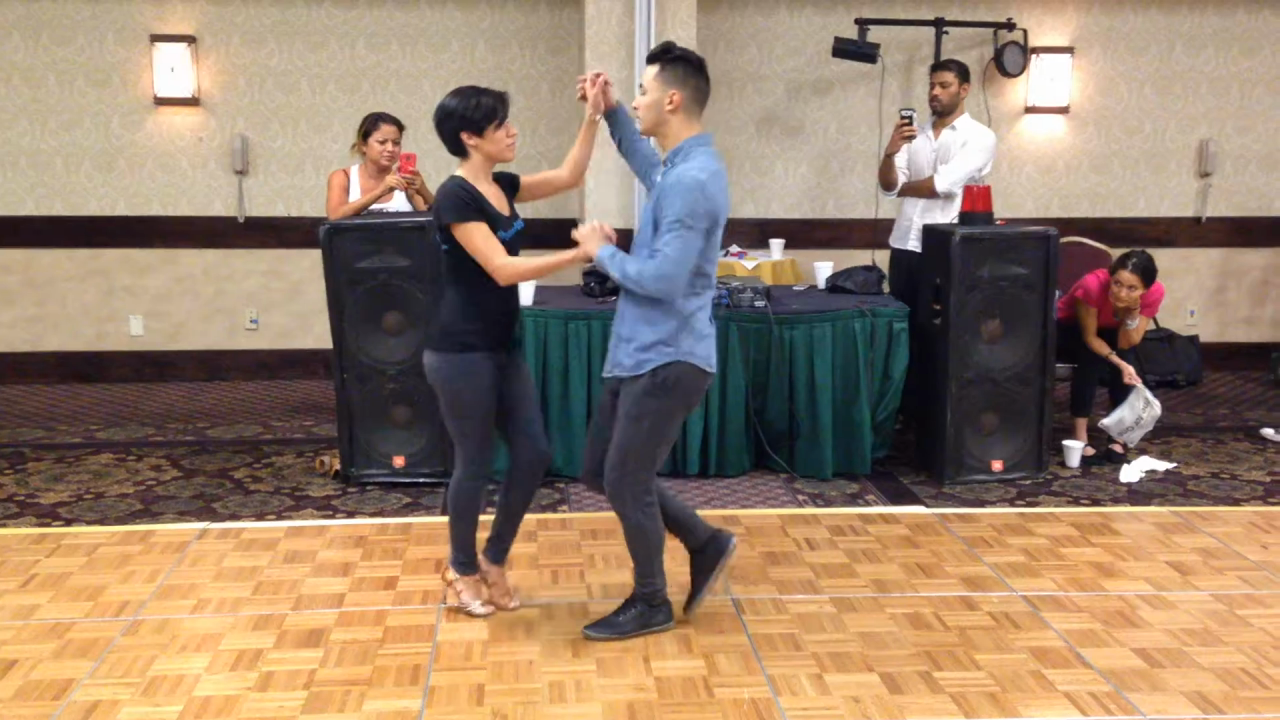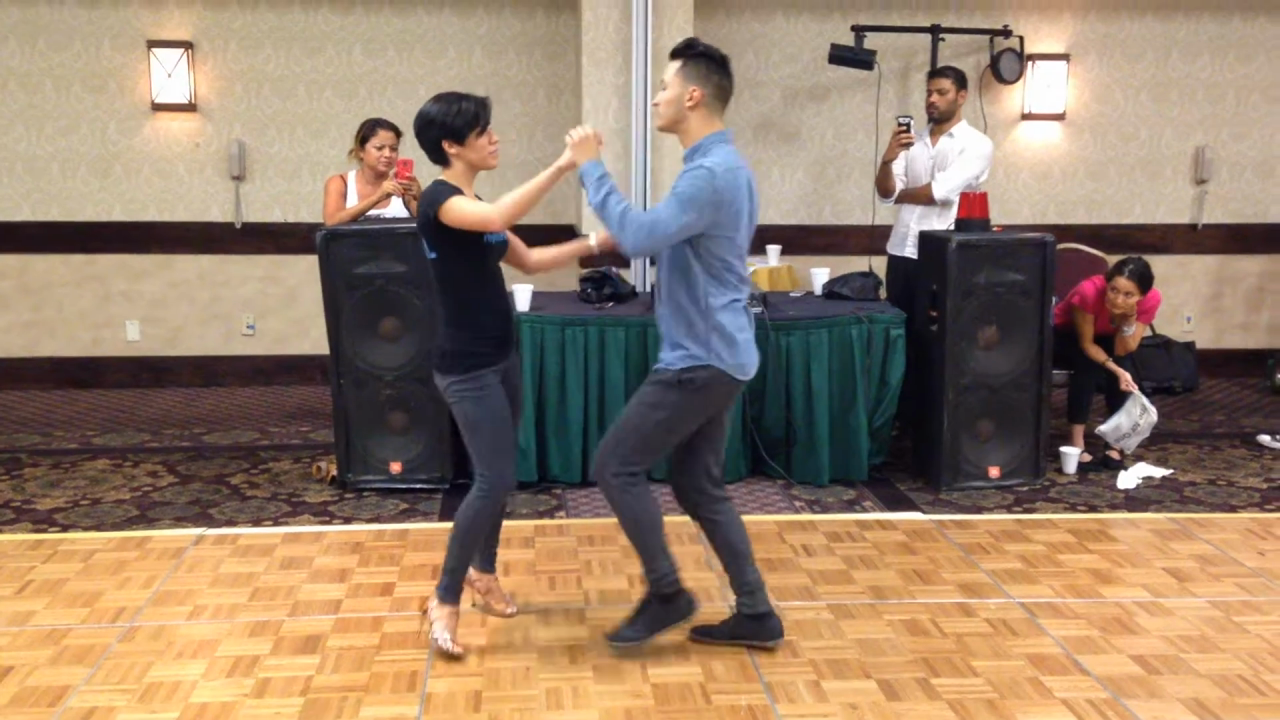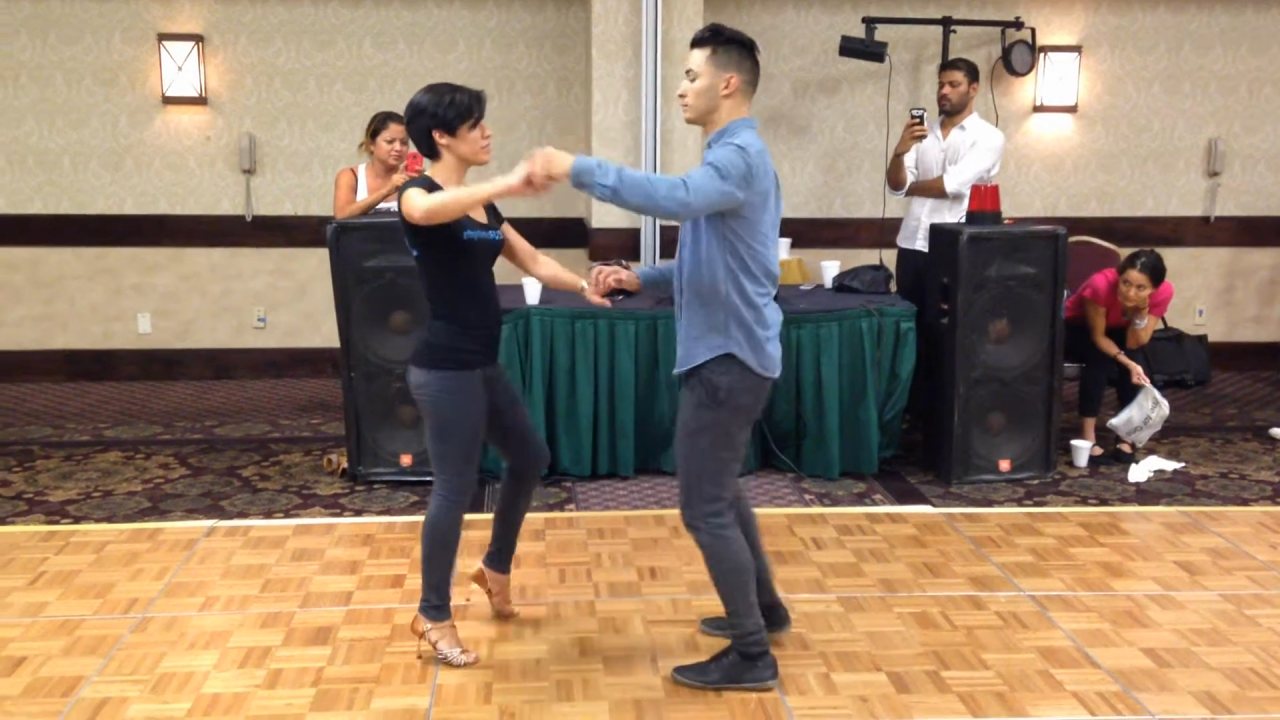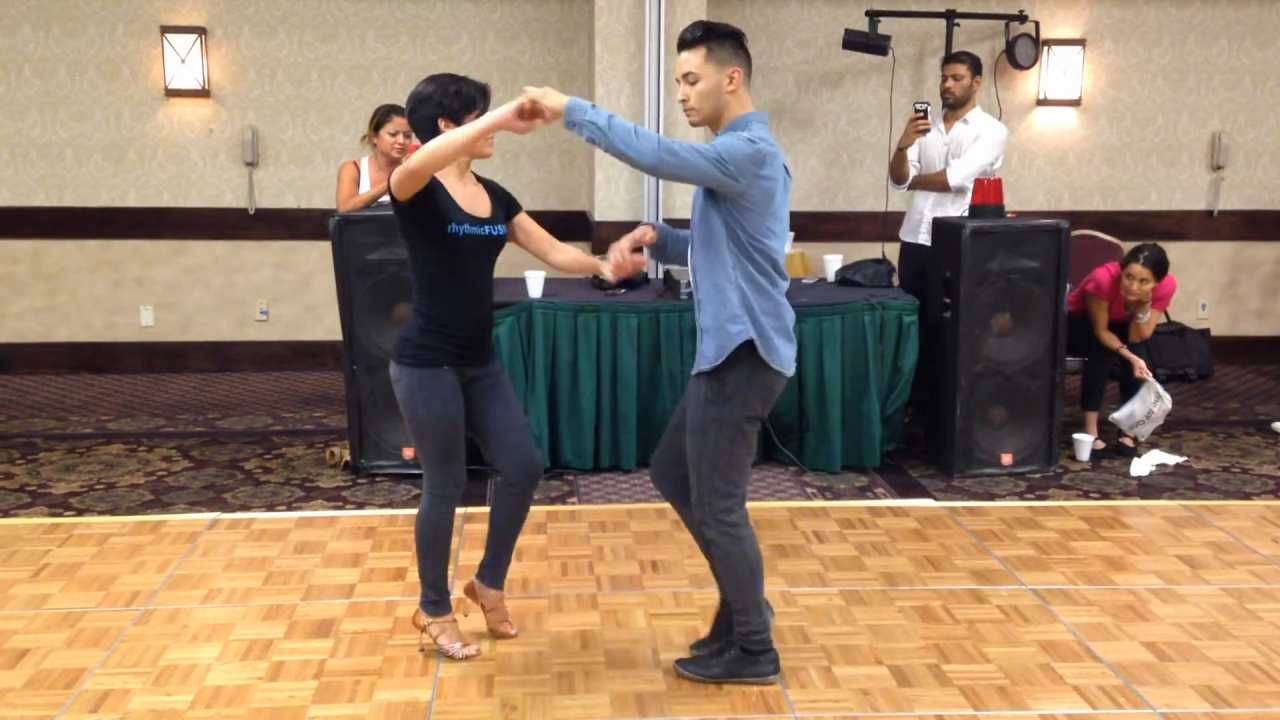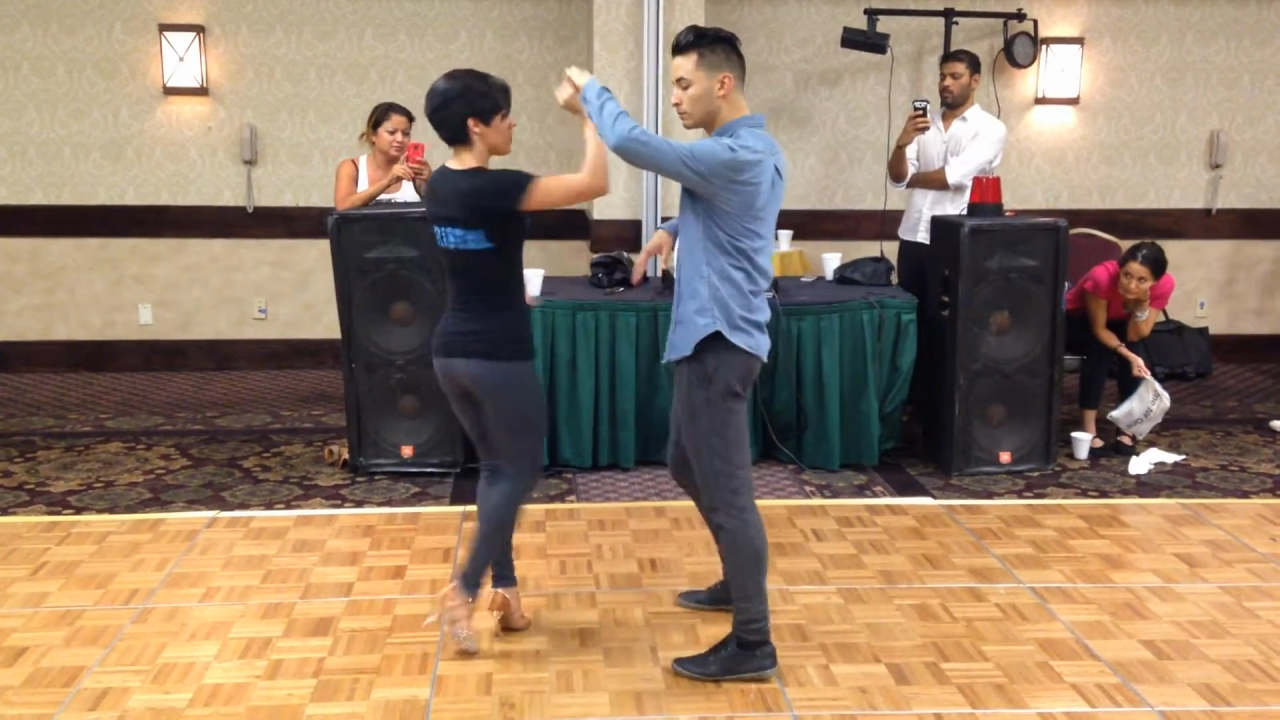
dt=0.4s
person 1, frame 1
left shoulder: (693, 180)
right shoulder: (680, 166)
left elbow: (664, 282)
right elbow: (649, 170)
left wrist: (601, 252)
right wrist: (612, 114)
left hip: (667, 360)
right hip: (639, 355)
left knee: (625, 483)
right knee: (601, 473)
left ankle: (650, 603)
right ankle: (704, 542)
person 1, frame 2
left shoulder: (713, 172)
right shoulder: (717, 164)
left elbow: (641, 233)
left wrist: (591, 171)
right wrist: (648, 245)
left hip: (701, 359)
right hip: (721, 354)
left knee: (615, 465)
right knee: (701, 486)
left ankle: (664, 594)
right ankle: (755, 615)
person 1, frame 3
left shoulder: (740, 157)
right shoulder: (729, 158)
left elbow: (673, 198)
left wrist: (577, 169)
right wrist: (641, 278)
left hip: (731, 359)
right hip: (724, 354)
left knee: (704, 508)
right knee: (721, 489)
left ankle: (750, 655)
right ankle: (764, 605)
person 1, frame 4
left shoulder: (749, 152)
right shoulder: (738, 153)
left elbow: (655, 154)
right elbow: (705, 244)
left wrist: (573, 109)
right wrist: (655, 237)
left hip: (742, 354)
right hip: (728, 351)
left knee: (718, 503)
right knee: (673, 475)
left ankle: (752, 649)
right ankle: (740, 603)
person 1, frame 5
left shoulder: (730, 157)
right shoulder: (755, 149)
left elbow: (630, 143)
left wrist: (590, 88)
right wrist: (671, 232)
left hip: (717, 342)
right hip: (720, 338)
left knee: (723, 490)
right knee: (690, 467)
left ankle: (752, 643)
right ankle: (739, 583)
person 2, frame 1
left shoulder: (500, 187)
right shoulder: (455, 197)
left elbow: (567, 177)
right elbow: (505, 270)
left wrist: (591, 119)
right wrist: (579, 253)
left hip: (504, 349)
right hip: (460, 352)
left knee: (533, 457)
right knee: (474, 462)
left ankle: (494, 563)
right ankle: (461, 569)
person 2, frame 2
left shoulder: (479, 207)
right shoulder: (439, 200)
left elbow: (524, 257)
right elbow: (498, 217)
left wrist: (590, 244)
right wrist: (560, 167)
left hip: (499, 358)
right hip: (466, 367)
left knee: (500, 473)
right knee: (492, 481)
left ankle: (482, 571)
right ankle: (444, 600)
person 2, frame 3
left shoulder: (482, 203)
right shoulder: (419, 194)
left elbow: (533, 261)
right elbow: (430, 213)
left wrist: (584, 285)
right wrist: (508, 185)
left hip: (483, 364)
right hip: (445, 368)
left knee: (529, 458)
right knee: (455, 488)
left ankle: (495, 568)
right ankle: (433, 618)
person 2, frame 4
left shoulder: (495, 196)
right shoulder: (413, 188)
left elbow: (552, 251)
right elbow: (424, 158)
left wrist: (604, 263)
right wrist: (504, 117)
left hip: (481, 361)
right hip: (426, 364)
left knee: (523, 467)
right knee: (444, 486)
left ankle: (487, 582)
right ankle: (434, 611)
person 2, frame 5
left shoulder: (440, 186)
right shoulder: (502, 185)
right elbow: (596, 182)
right wrist: (586, 116)
left hip: (454, 350)
right hip: (503, 354)
left knee: (498, 468)
right knee: (518, 473)
left ankle: (502, 590)
right ankle: (462, 593)
person 3, frame 1
left shoulder: (979, 137)
right shoulder: (915, 133)
left elbow: (944, 184)
right elbow: (887, 187)
left wrist: (902, 187)
right wrist: (889, 153)
right hip: (904, 245)
right ankle: (906, 405)
person 3, frame 2
left shoulder: (977, 144)
right shoulder: (913, 140)
left elbow: (941, 191)
right elbow: (885, 193)
left wrist: (899, 194)
right wrist: (887, 160)
right hip: (901, 252)
right ankle: (904, 413)
person 3, frame 3
left shoulder: (988, 136)
right shoulder: (923, 133)
left elbow: (953, 184)
right elbow: (896, 185)
left wrist: (910, 186)
right wrist: (899, 153)
right hip: (912, 244)
right ankle: (915, 403)
person 3, frame 4
left shoulder: (991, 130)
right shoulder: (926, 126)
left elbow: (956, 178)
right elbow: (898, 180)
left wrist: (912, 180)
right wrist: (902, 146)
right hip: (914, 237)
person 3, frame 5
left shoulder: (990, 128)
right shoulder: (924, 125)
left elbow: (955, 176)
right elbow: (897, 178)
left wrist: (912, 178)
right wrist: (901, 144)
right hip: (913, 236)
person 4, frame 1
left shoulder: (1154, 293)
right shoulder: (1092, 285)
left elbow: (1125, 344)
right elbow: (1089, 337)
left wrist: (1133, 311)
right wrist: (1119, 364)
left hip: (1109, 332)
right hip: (1068, 330)
left knee: (1126, 356)
right knee: (1092, 358)
right ankle: (1079, 437)
person 4, frame 2
left shoulder: (1151, 299)
right shoulder: (1089, 291)
left elbow: (1123, 351)
right elbow: (1086, 344)
left wrist: (1130, 317)
right wrist: (1116, 370)
left hip: (1106, 339)
right hip: (1064, 337)
left knee: (1123, 363)
right knee: (1089, 364)
right ankle: (1077, 443)
person 4, frame 3
left shoulder: (1163, 292)
right shoulder: (1101, 284)
left elbow: (1134, 344)
right elbow: (1097, 337)
left wrist: (1142, 310)
right wrist: (1127, 363)
left hip: (1117, 332)
right hip: (1076, 330)
left knee: (1134, 356)
right knee: (1100, 357)
right ankle: (1088, 437)
person 4, frame 4
left shoulder: (1166, 286)
right shoulder: (1103, 278)
left elbow: (1137, 338)
right elbow: (1100, 331)
left wrist: (1144, 305)
right wrist: (1130, 357)
left hip: (1120, 326)
right hip: (1078, 324)
right knee: (1102, 350)
right ankle: (1090, 431)
person 4, frame 5
left shoulder: (1164, 285)
right shoulder: (1102, 277)
left elbow: (1135, 336)
right elbow: (1099, 329)
left wrist: (1143, 303)
right wrist: (1129, 356)
left hip: (1118, 324)
right hip: (1077, 322)
left knee: (1135, 348)
right knee: (1100, 349)
right ankle: (1088, 430)
